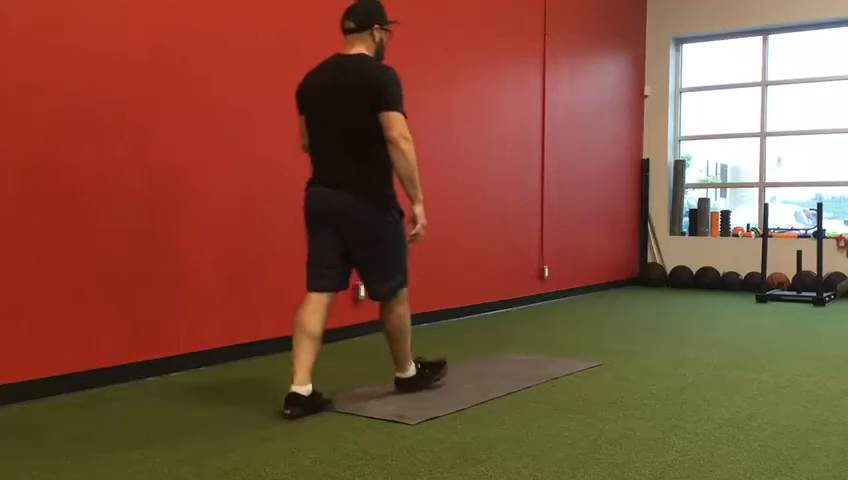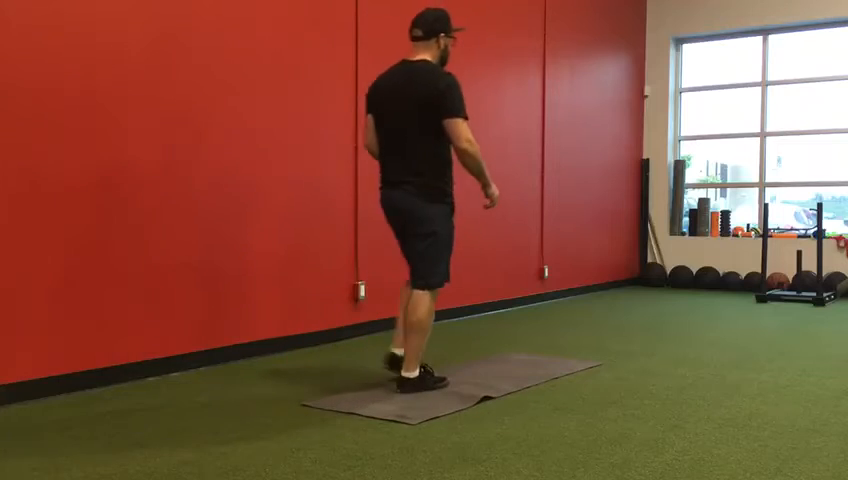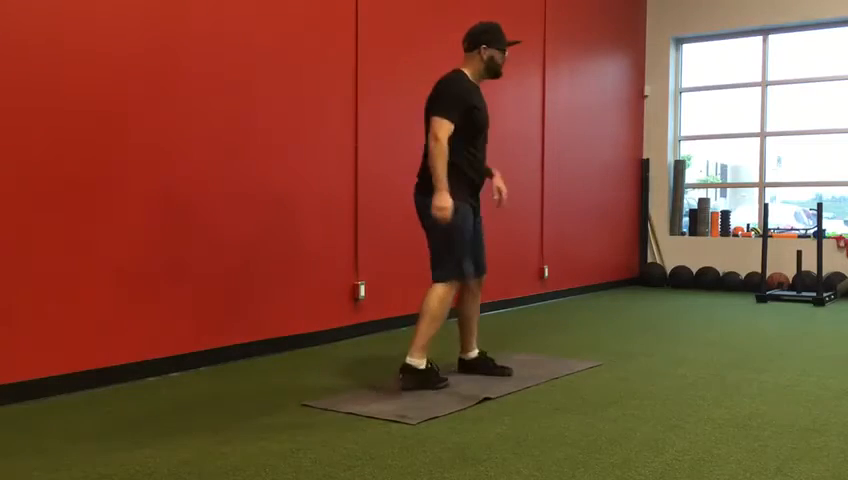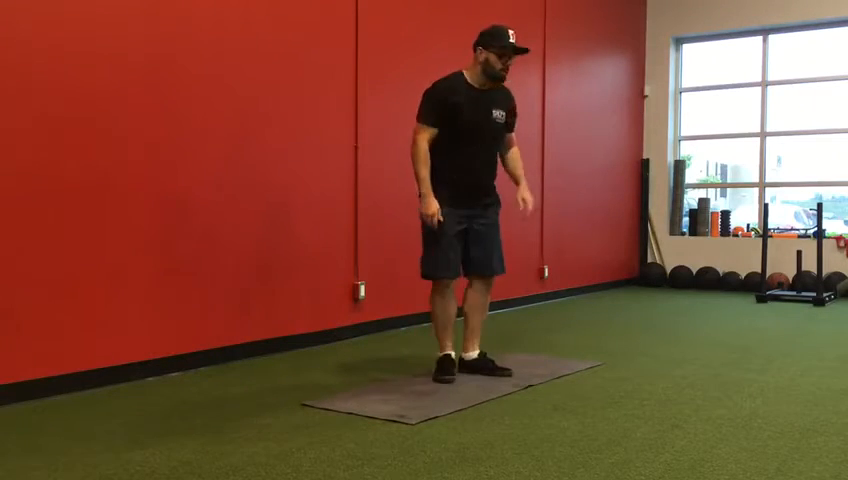
dt=0.5s
person 1, frame 1
left shoulder: (312, 80)
right shoulder: (381, 76)
left elbow: (306, 142)
right elbow: (397, 140)
right wrist: (417, 201)
left hip: (321, 196)
right hip: (370, 201)
left knee: (319, 291)
right knee: (392, 291)
left ankle: (300, 390)
right ankle: (406, 372)
person 1, frame 2
left shoulder: (382, 82)
right shoulder: (441, 82)
left elbow: (371, 142)
right elbow: (463, 143)
right wrist: (487, 183)
left hip: (394, 192)
right hip: (428, 197)
left knee: (423, 276)
right knee: (428, 283)
left ankle: (399, 352)
right ankle: (411, 372)
person 1, frame 3
left shoulder: (468, 90)
right shoulder: (456, 88)
right elbow: (438, 140)
left wrist: (493, 174)
right wrist: (441, 191)
left hip: (464, 197)
right hip: (446, 199)
left knee: (472, 277)
right knee: (449, 279)
left ankle: (470, 356)
right ankle: (415, 363)
person 1, frame 4
left shoulder: (505, 98)
right shoulder: (445, 91)
left elbow: (509, 147)
right elbow: (420, 142)
left wrist: (522, 184)
right wrist: (426, 196)
left hip: (484, 204)
right hip: (444, 203)
left knee: (485, 278)
right knee: (445, 280)
left ankle: (473, 355)
right ankle: (446, 355)
